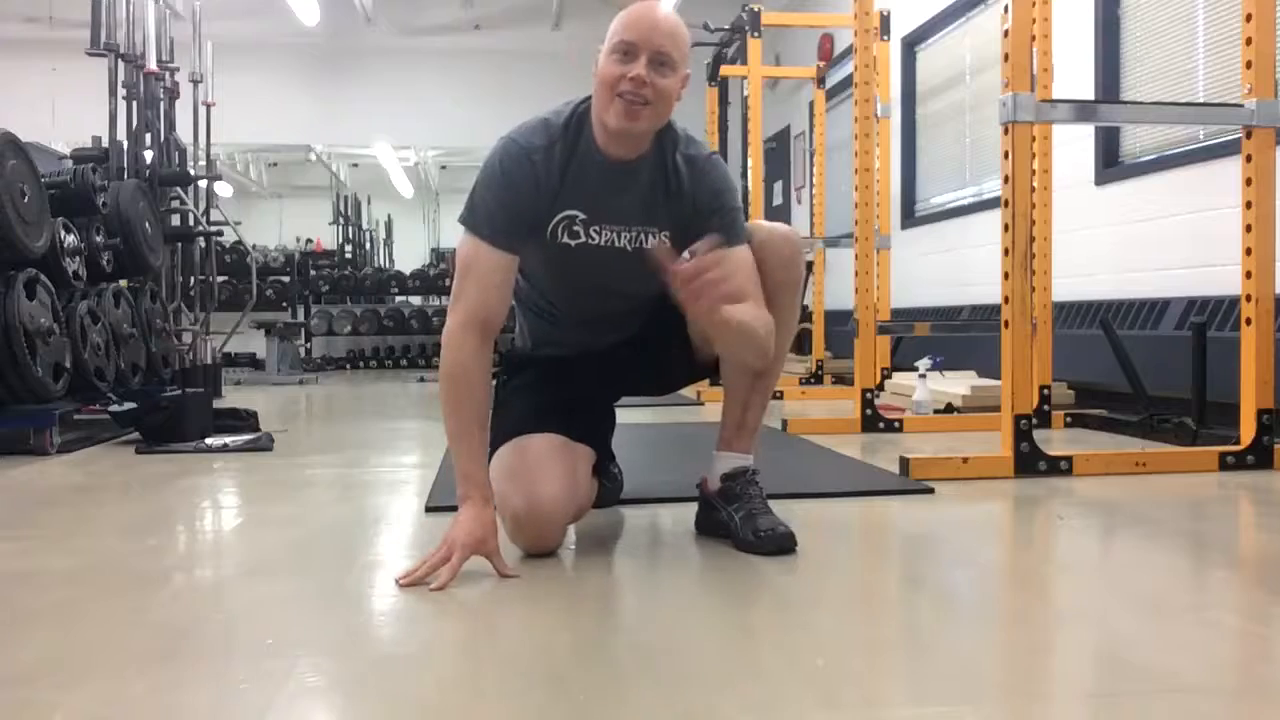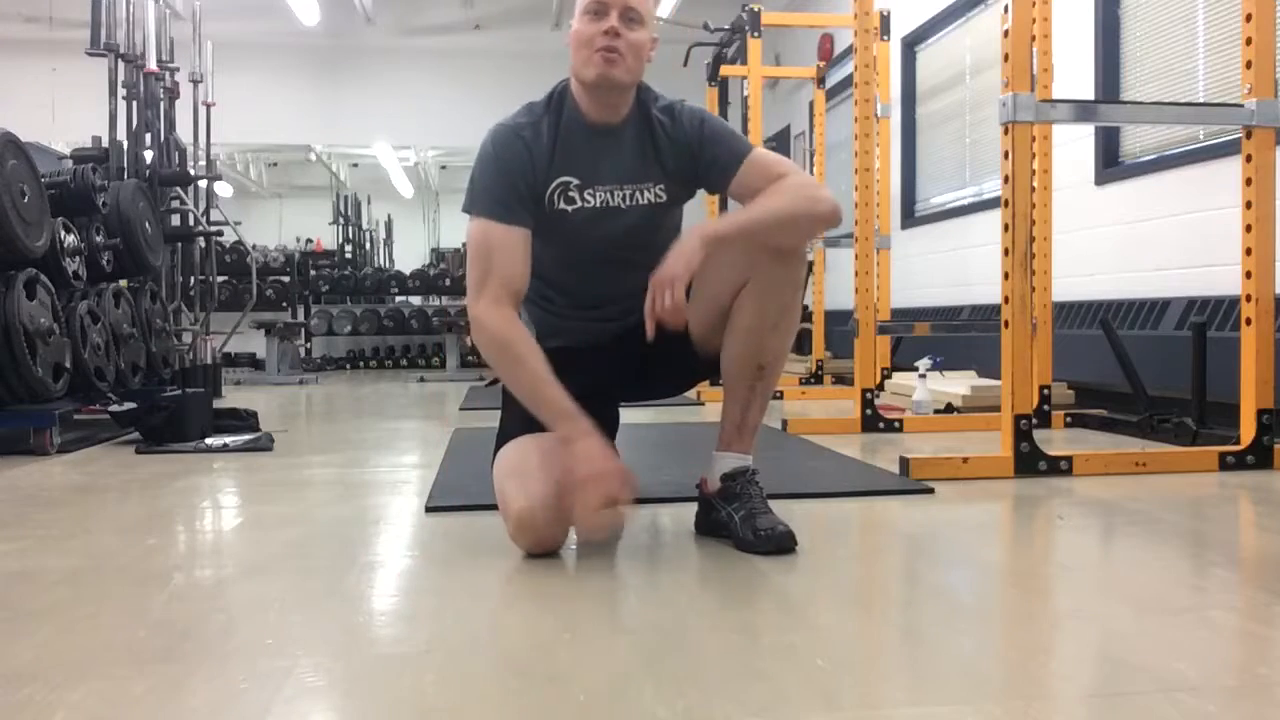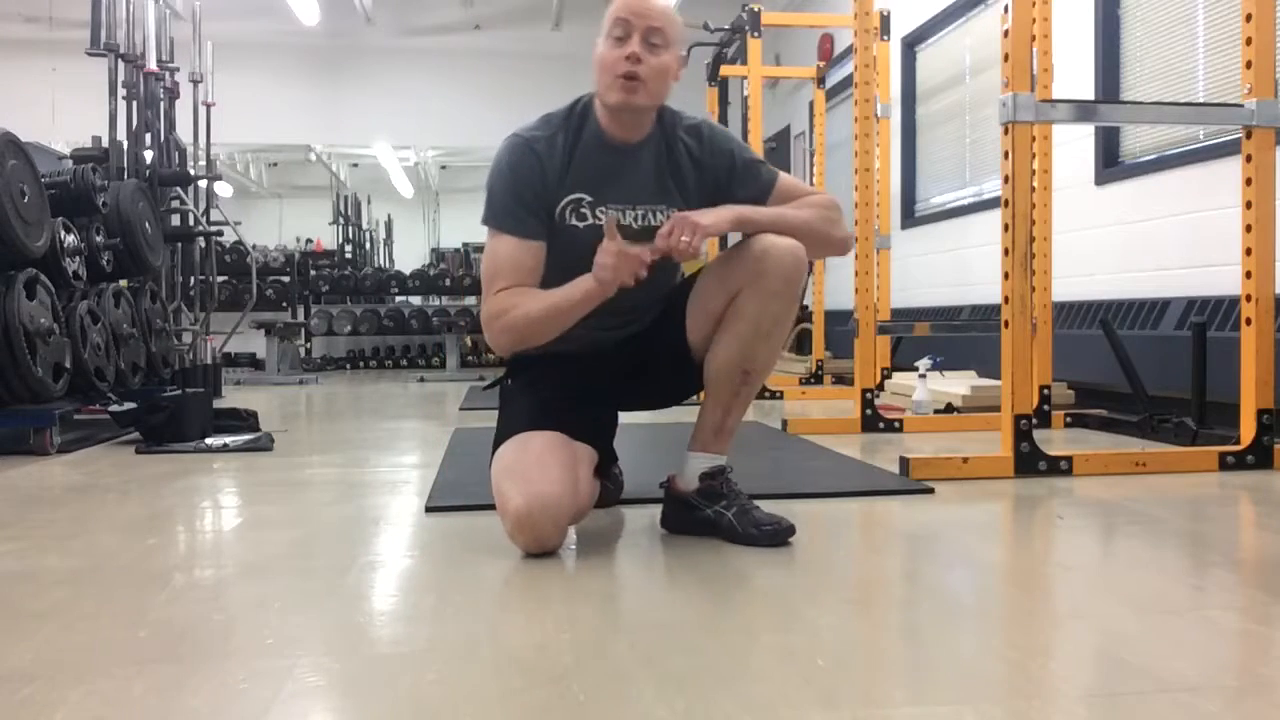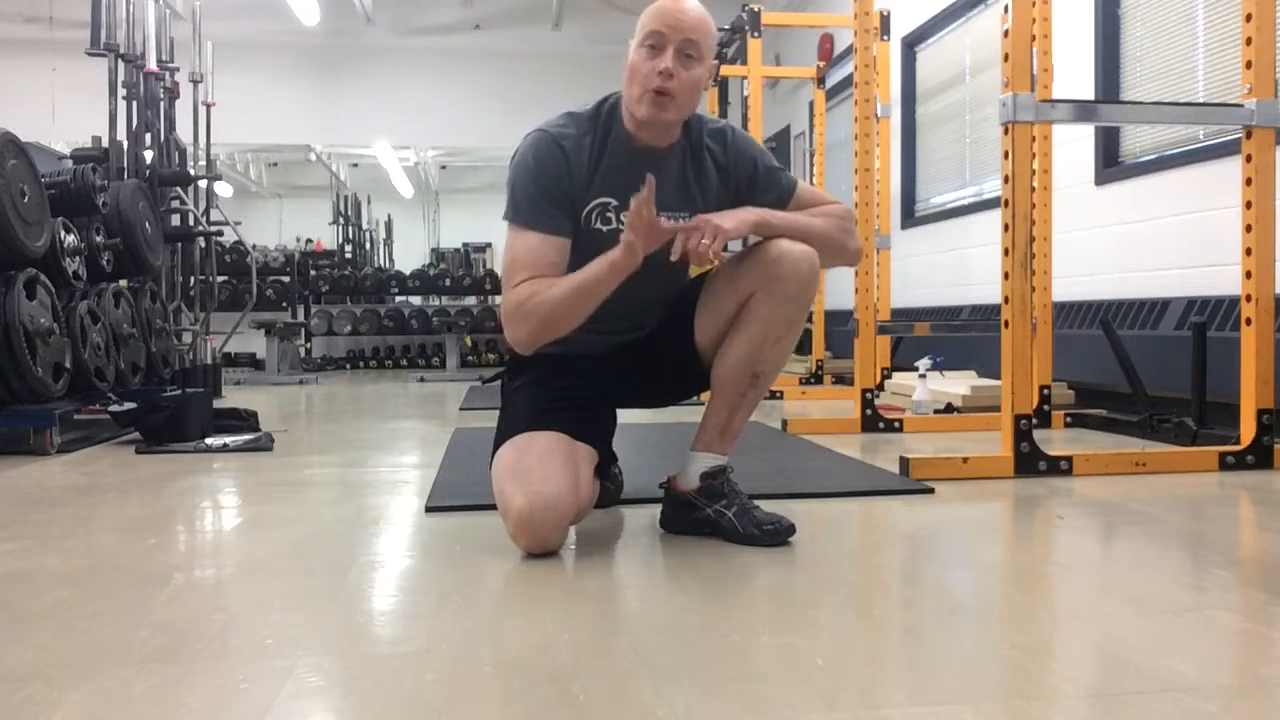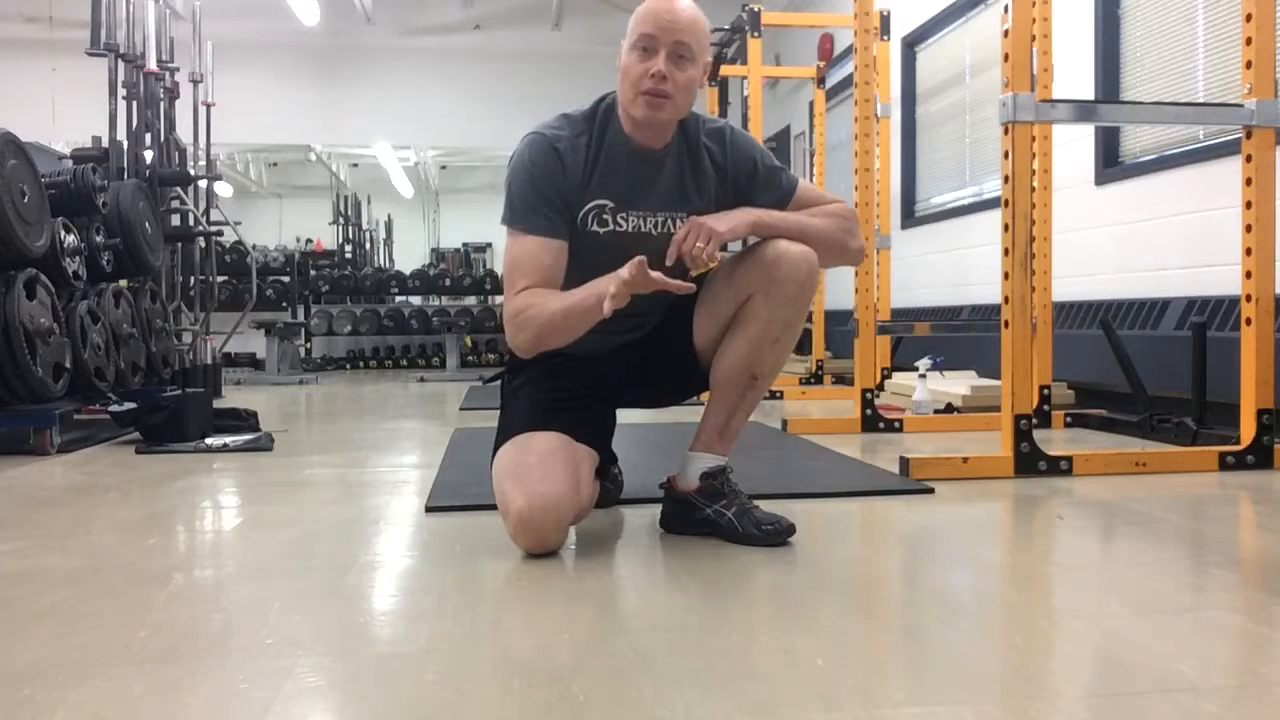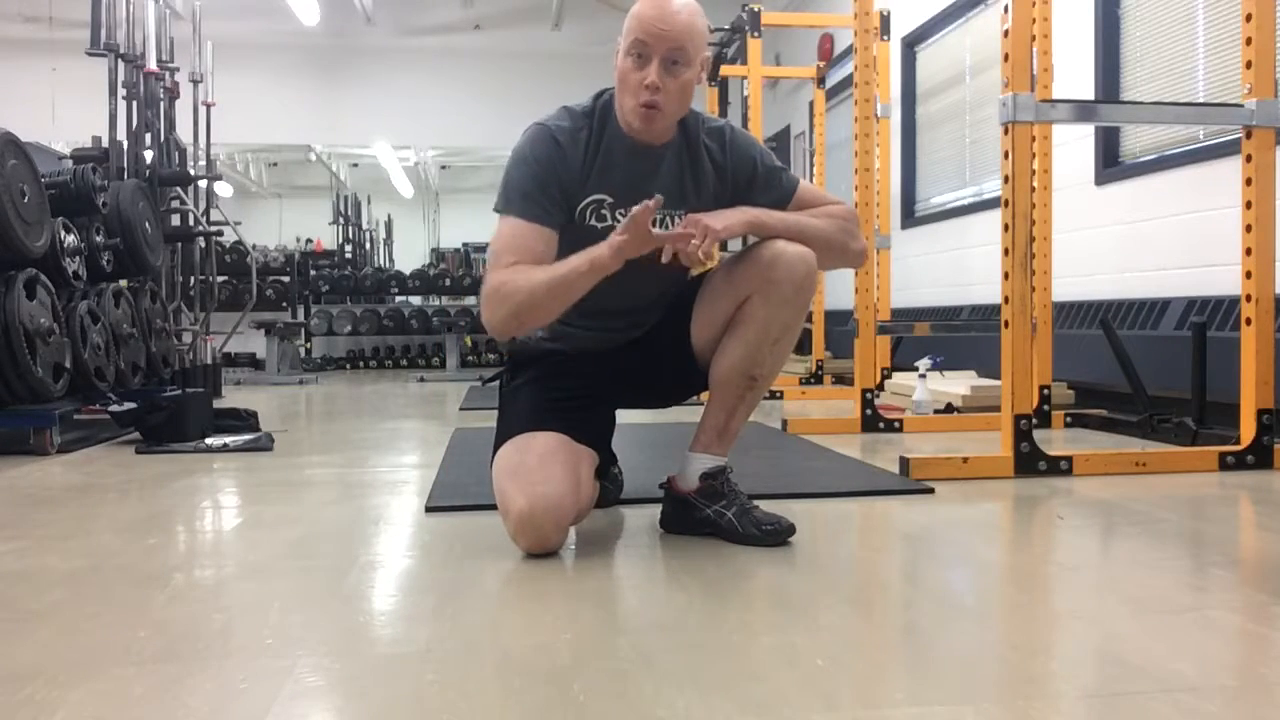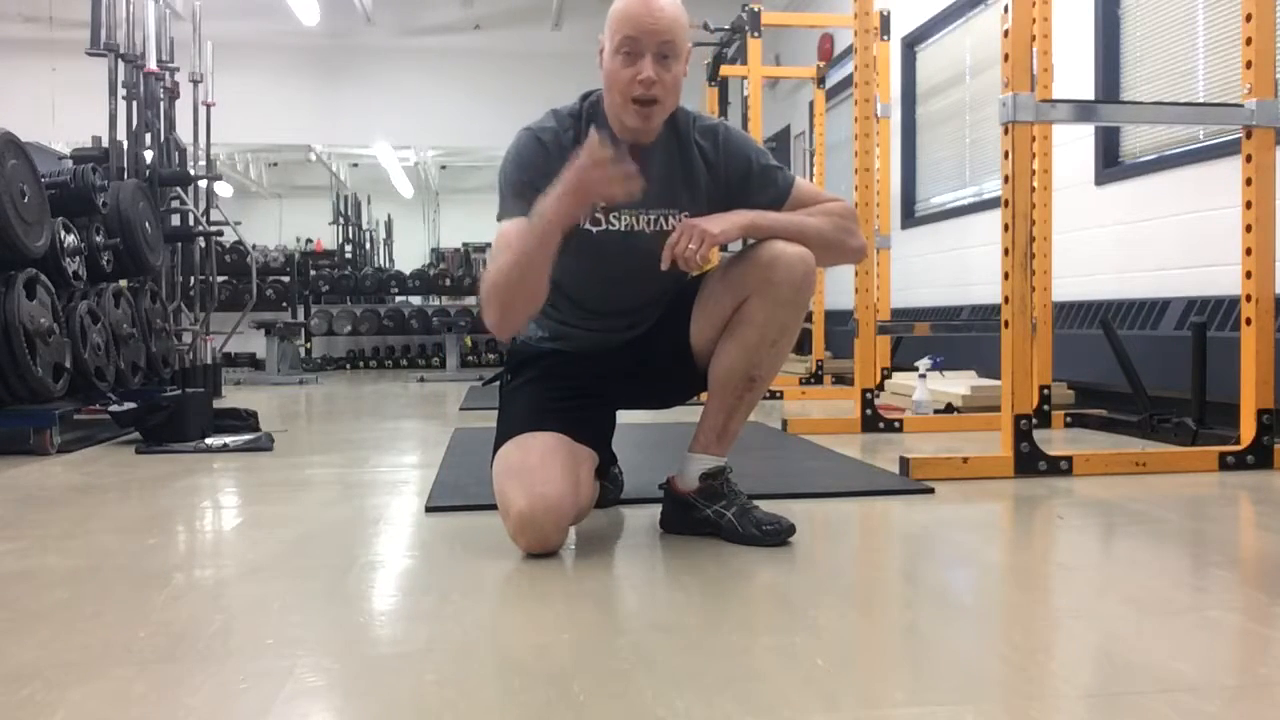
dt=0.5s
person 1, frame 1
left shoulder: (698, 173)
right shoulder: (524, 158)
left elbow: (758, 339)
right elbow: (470, 328)
left wrist: (711, 311)
right wrist: (474, 501)
left hip: (651, 334)
right hip: (555, 357)
left knee: (778, 248)
right knee: (535, 522)
left ankle: (730, 482)
right ankle: (593, 470)
person 1, frame 2
left shoulder: (681, 128)
right shoulder: (517, 143)
left elbow: (818, 203)
right elbow: (492, 309)
left wrist: (702, 235)
right wrist: (577, 438)
left hip: (661, 326)
right hip: (561, 355)
left knee: (777, 246)
right knee: (538, 521)
left ankle: (729, 481)
right ankle: (599, 455)
person 1, frame 3
left shoulder: (700, 147)
right shoulder: (531, 154)
left elbow: (833, 228)
right elbow: (500, 325)
left wrist: (732, 214)
right wrist: (597, 282)
left hip: (656, 341)
right hip: (560, 362)
left knee: (780, 256)
right knee: (535, 520)
left ankle: (700, 484)
right ankle: (593, 470)
person 1, frame 4
left shoulder: (724, 151)
right shoulder: (554, 150)
left elbow: (846, 235)
right elbow: (521, 326)
left wrist: (752, 217)
right wrist: (625, 254)
left hip: (664, 341)
right hip: (565, 359)
left knee: (792, 262)
right knee: (536, 520)
left ankle: (700, 483)
right ankle: (593, 471)
person 1, frame 5
left shoulder: (722, 151)
right shoulder: (550, 153)
left elbow: (848, 236)
right elbow: (523, 330)
left wrist: (748, 218)
right wrist: (611, 287)
left hip: (666, 339)
right hip: (566, 357)
left knee: (791, 263)
right knee: (535, 520)
left ankle: (700, 484)
right ankle: (592, 470)
person 1, frame 6
left shoulder: (722, 149)
right shoulder: (552, 145)
left elbow: (849, 238)
right elbow: (500, 311)
left wrist: (746, 217)
right wrist: (610, 252)
left hip: (667, 340)
right hip: (564, 356)
left knee: (789, 264)
right knee: (536, 521)
left ankle: (700, 484)
right ankle: (594, 469)
person 1, frame 7
left shoulder: (714, 148)
right shoulder: (543, 146)
left elbow: (848, 235)
right elbow: (501, 317)
left wrist: (743, 219)
right wrist: (554, 209)
left hip: (666, 338)
right hip: (564, 357)
left knee: (788, 263)
right knee: (535, 521)
left ankle: (700, 484)
right ankle: (591, 468)
